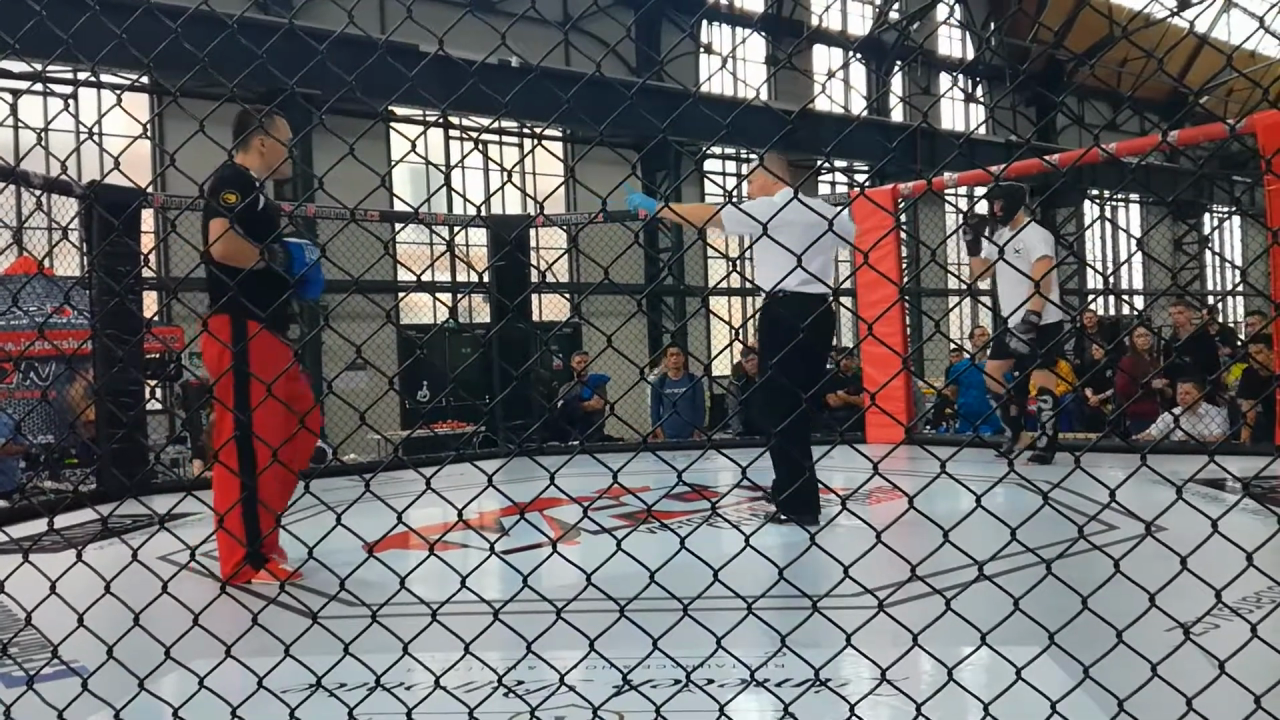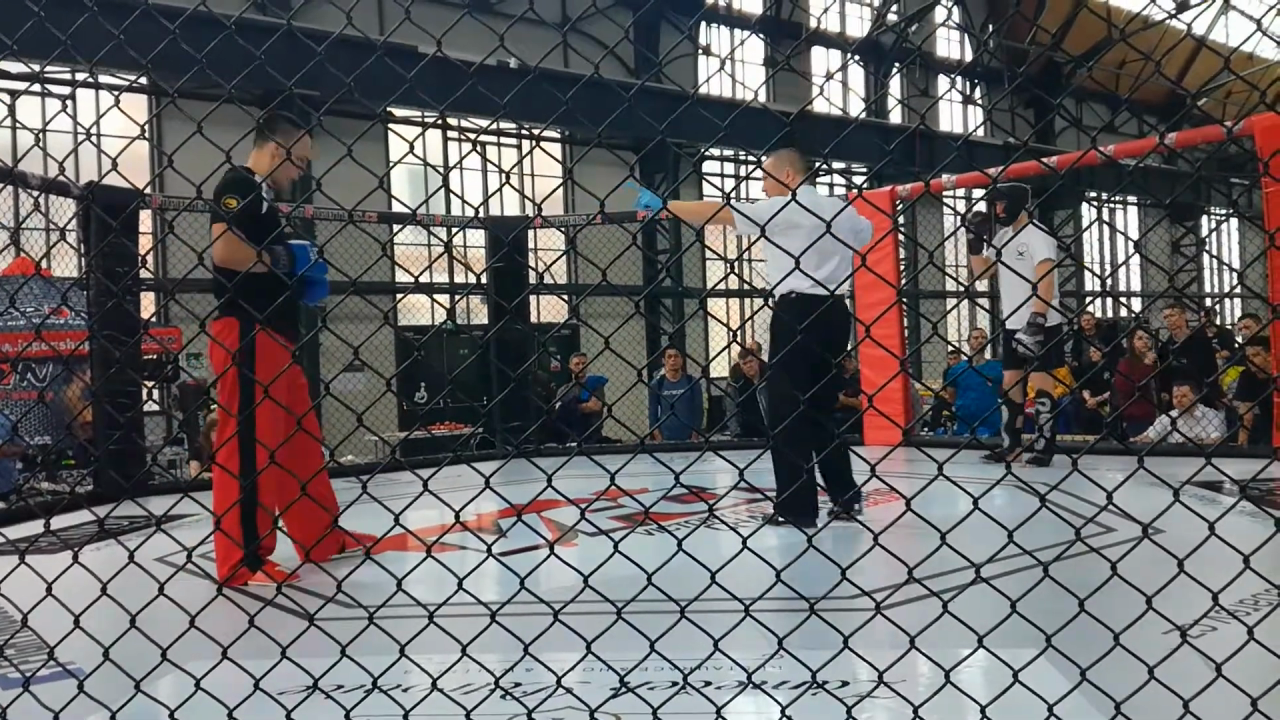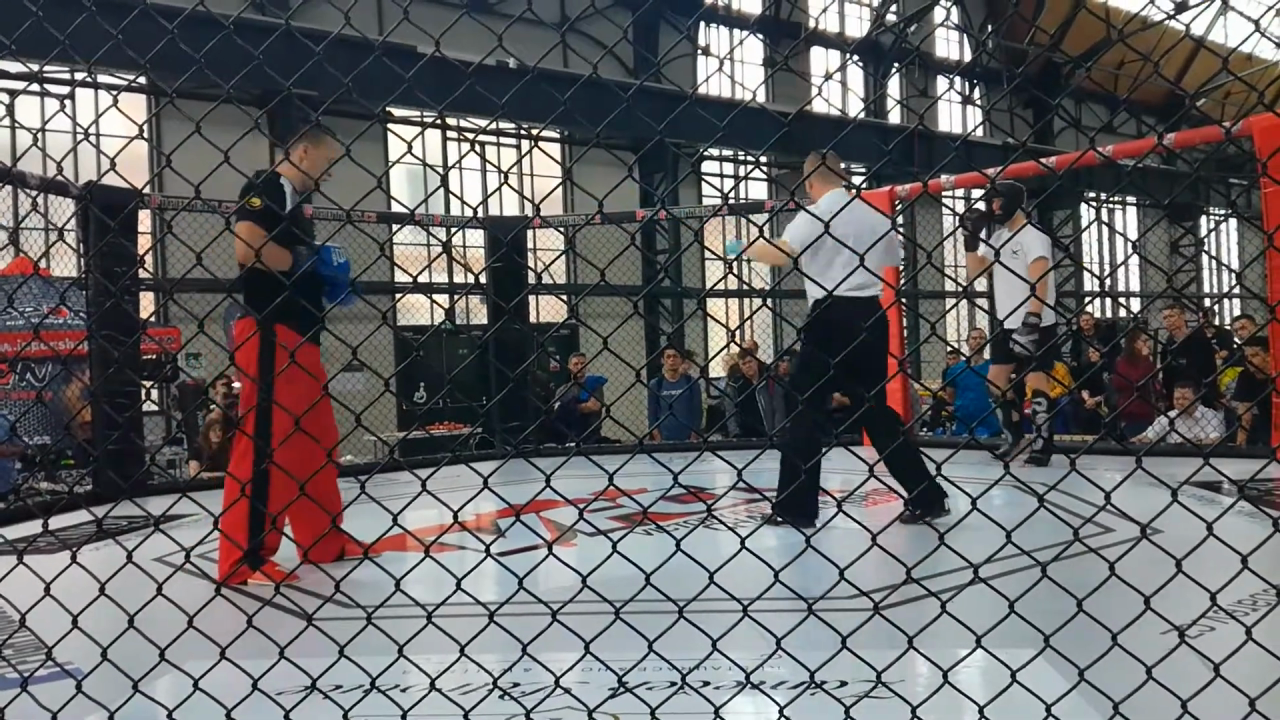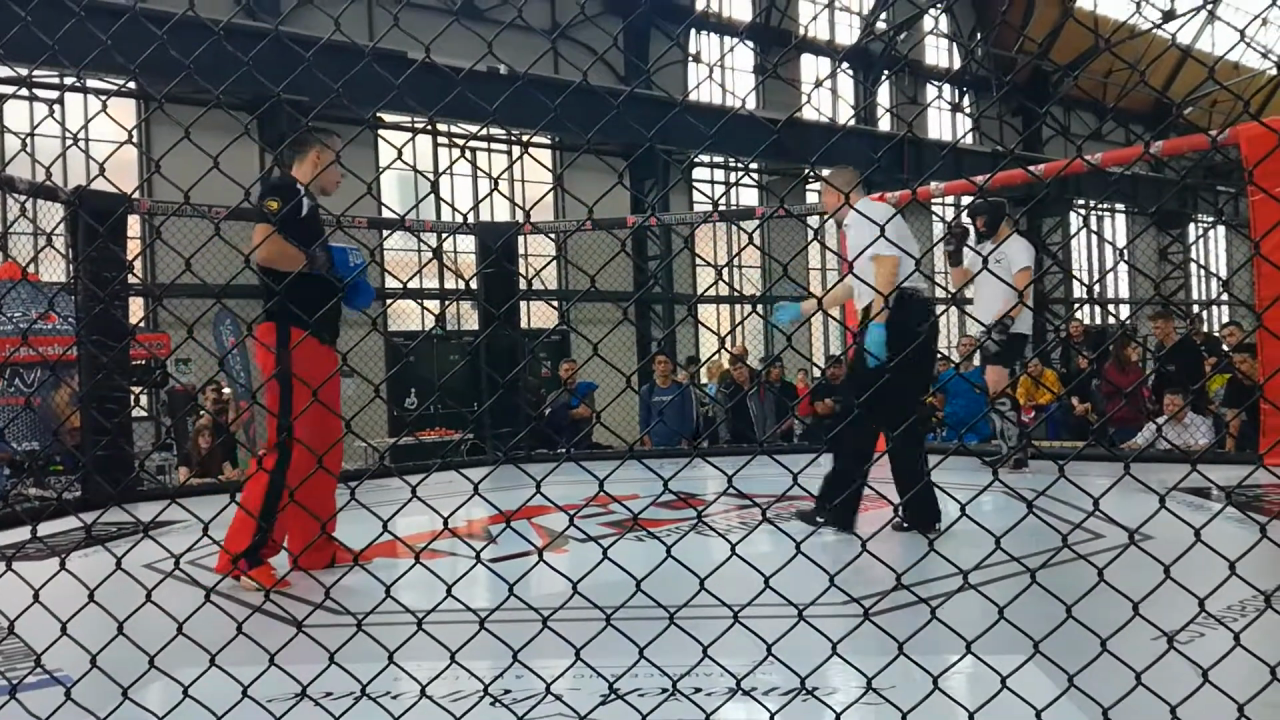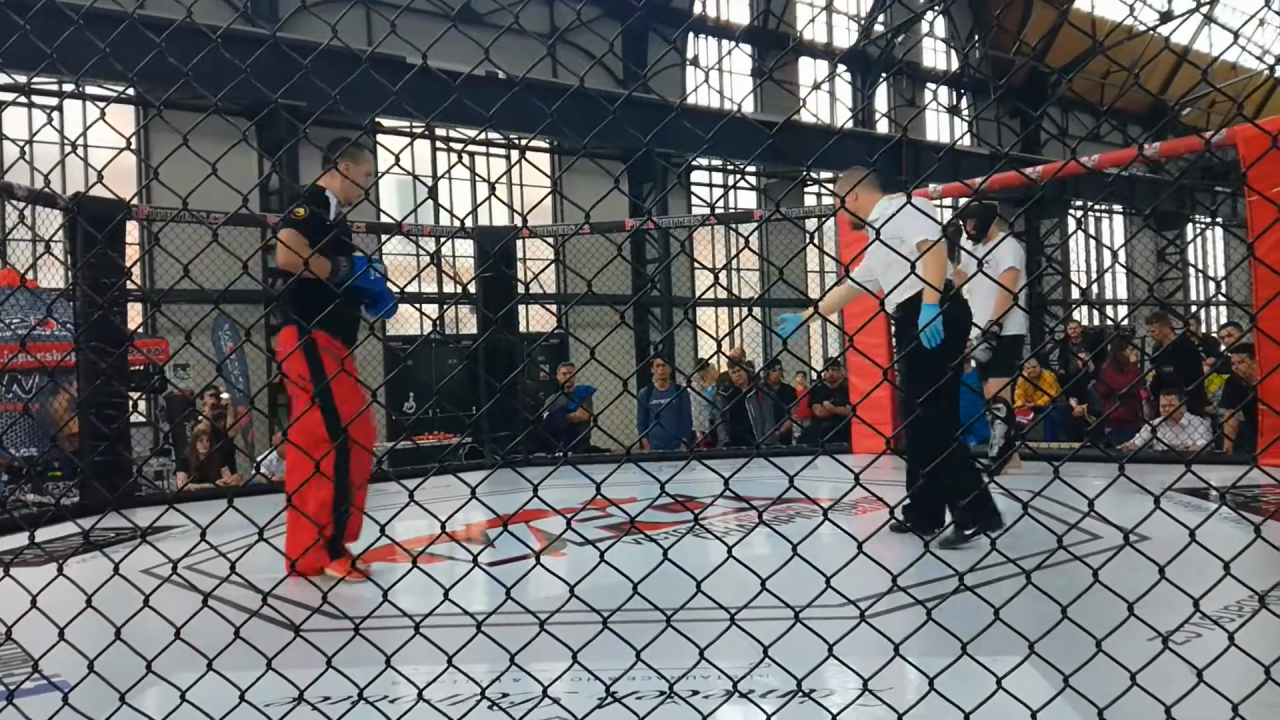
dt=0.3s
person 1, frame 1
left shoulder: (254, 191)
right shoulder: (232, 182)
right elbow: (221, 245)
left wrist: (294, 270)
right wrist: (279, 256)
left hip: (264, 332)
right hip: (239, 331)
left knee: (301, 425)
right knee: (249, 439)
left ankle: (253, 532)
right ankle: (245, 556)
person 1, frame 2
left shoulder: (262, 195)
right shoulder: (240, 185)
right elbow: (224, 249)
left wrist: (301, 277)
right wrist: (282, 259)
left hip: (274, 335)
right hip: (247, 334)
left knee: (300, 436)
right knee: (249, 443)
left ankle: (323, 536)
right ankle: (242, 560)
person 1, frame 3
left shoulder: (292, 201)
right shoulder: (266, 187)
right elbow: (246, 248)
left wrist: (325, 278)
right wrist: (307, 262)
left hip: (297, 336)
right hip: (269, 335)
left knee: (316, 439)
right knee: (264, 442)
left ankle: (323, 539)
right ankle: (243, 560)
person 1, frame 4
left shoulder: (307, 205)
right shoulder: (282, 191)
right elbow: (265, 250)
left wrist: (346, 281)
right wrist: (326, 260)
left hip: (316, 338)
right hip: (288, 337)
left knee: (325, 443)
right knee: (290, 443)
left ankle: (314, 544)
right ankle: (246, 552)
person 1, frame 5
left shoulder: (334, 217)
right shoulder: (313, 201)
right elbow: (287, 256)
left wrist: (368, 291)
right wrist: (346, 269)
left hip: (329, 342)
right hip: (309, 340)
left knee: (314, 446)
right knee: (347, 440)
left ankle: (310, 549)
right ankle: (329, 542)
person 2, frame 1
left shoulder: (766, 209)
right shoulder: (825, 212)
left elbow: (708, 215)
right elbow: (850, 232)
left wrist: (654, 207)
right wrist: (844, 218)
left hip: (784, 311)
right hip: (819, 311)
left knee: (783, 406)
right knee: (803, 404)
left ankle: (799, 504)
right ankle: (789, 490)
person 2, frame 2
left shoulder: (784, 210)
right shoulder: (844, 209)
left elbow: (720, 213)
right elbow: (866, 234)
left wrist: (663, 204)
left hip: (797, 313)
right hip: (836, 313)
left knee: (787, 410)
right knee: (825, 406)
left ankle: (797, 507)
right ankle: (844, 495)
person 2, frame 3
left shoulder: (818, 214)
right shoulder: (873, 215)
left elbow: (779, 253)
right elbow: (889, 258)
left wrist: (741, 247)
left hip: (832, 318)
right hip: (871, 317)
left knee: (807, 413)
right knee: (876, 411)
left ankle: (795, 507)
right ankle: (926, 497)
person 2, frame 4
left shoulder: (870, 213)
right shoulder: (864, 226)
left elbow: (889, 264)
right elbow: (850, 286)
left wrist: (879, 323)
right wrist: (803, 308)
left hip: (895, 324)
right hip: (910, 323)
left knee: (862, 413)
right knee: (904, 418)
left ankle: (837, 507)
right ankle: (920, 513)
person 2, frame 5
left shoulder: (903, 208)
right shoulder: (878, 239)
left elbow: (933, 250)
right elbow: (848, 288)
left wrist: (931, 306)
right wrist: (804, 317)
left hip: (932, 317)
right hip: (915, 323)
left knee: (927, 416)
right knee: (918, 417)
left ankle: (976, 512)
right ankle: (922, 513)
person 3, frame 1
left shoulder: (1035, 233)
right shoulder: (998, 236)
left elbow: (1042, 282)
right elbow: (980, 274)
left wrist: (1031, 320)
right wrist: (973, 241)
left hip: (1041, 322)
right hip: (1011, 323)
left knee: (1042, 379)
right knee: (992, 374)
left ankle: (1045, 444)
right ankle: (1016, 433)
person 3, frame 2
left shoulder: (1037, 235)
right shoulder: (1000, 236)
left elbow: (1045, 283)
right elbow: (981, 273)
left wrist: (1035, 323)
right wrist: (974, 239)
left hip: (1041, 324)
right hip: (1013, 324)
left knee: (1040, 381)
right knee: (1010, 384)
left ankle: (1043, 448)
right ankle: (1011, 445)
person 3, frame 3
left shoulder: (1032, 235)
right shoulder: (997, 236)
left elbow: (1040, 282)
right elbow: (975, 272)
left wrist: (1031, 321)
right wrist: (971, 237)
left hip: (1036, 323)
right hip: (1007, 323)
left knee: (1035, 381)
right knee: (996, 378)
left ankle: (1041, 446)
right ankle: (1015, 439)
person 3, frame 4
left shoulder: (1017, 245)
right shoulder: (980, 249)
left elbow: (1022, 290)
right elbow: (959, 284)
left wrist: (1003, 323)
right wrist: (953, 251)
left hip: (1011, 330)
right hip: (989, 331)
left knee: (995, 382)
right knee: (996, 389)
left ankle: (1016, 446)
right ankle: (1009, 450)
person 3, frame 5
left shoulder: (1006, 245)
right shoulder: (973, 251)
left elbow: (1008, 291)
right elbow: (956, 285)
left wrist: (992, 328)
left hip: (1005, 332)
right hip: (982, 333)
left knee: (998, 390)
right knee: (991, 394)
left ankle: (998, 455)
right ankle: (1007, 451)
